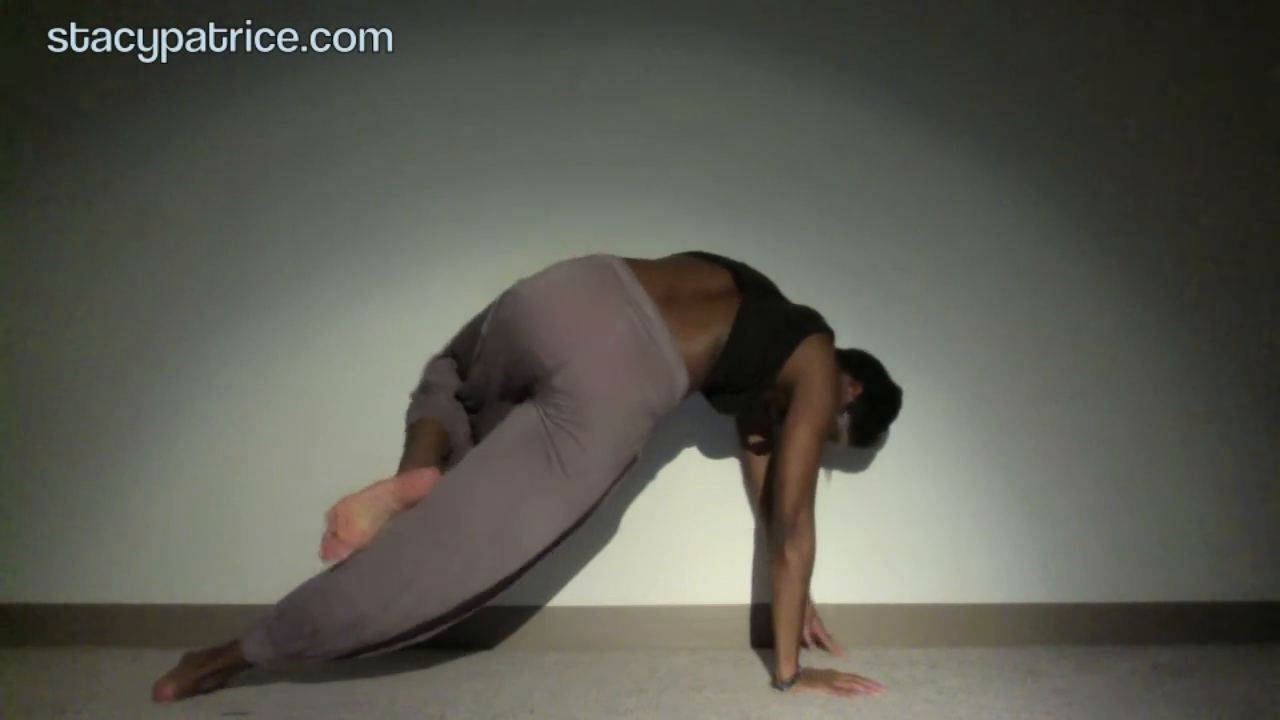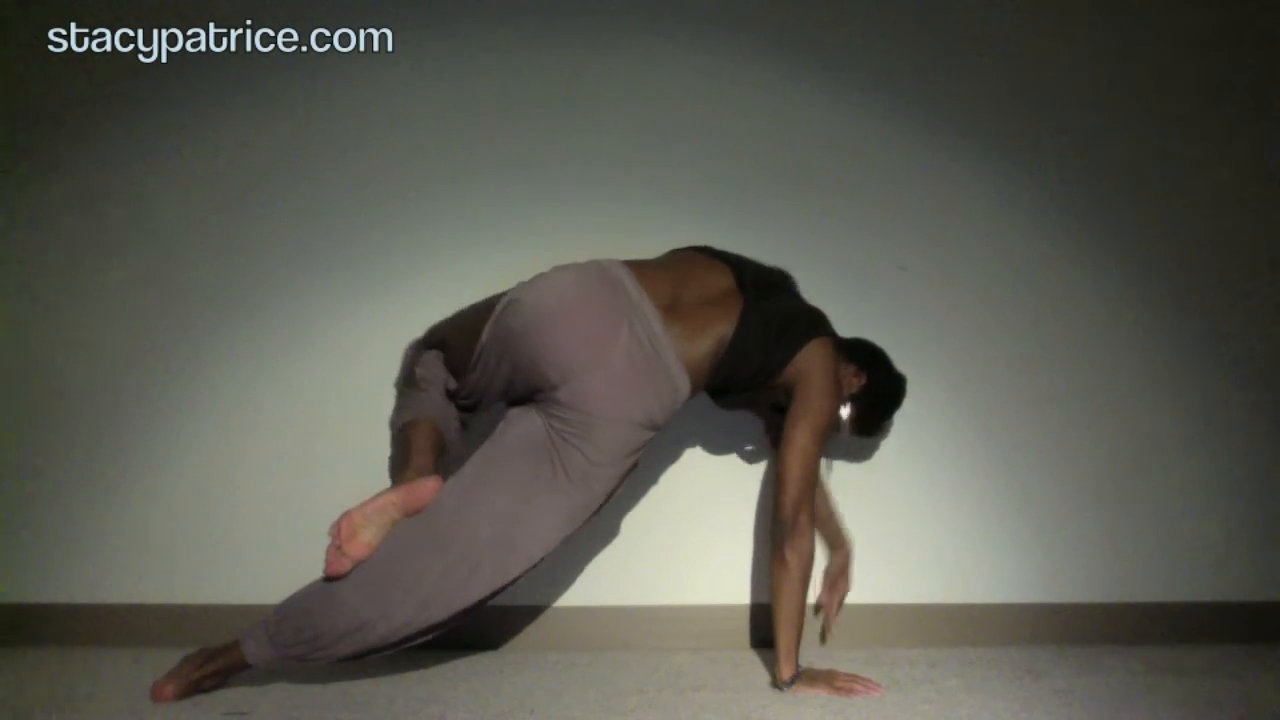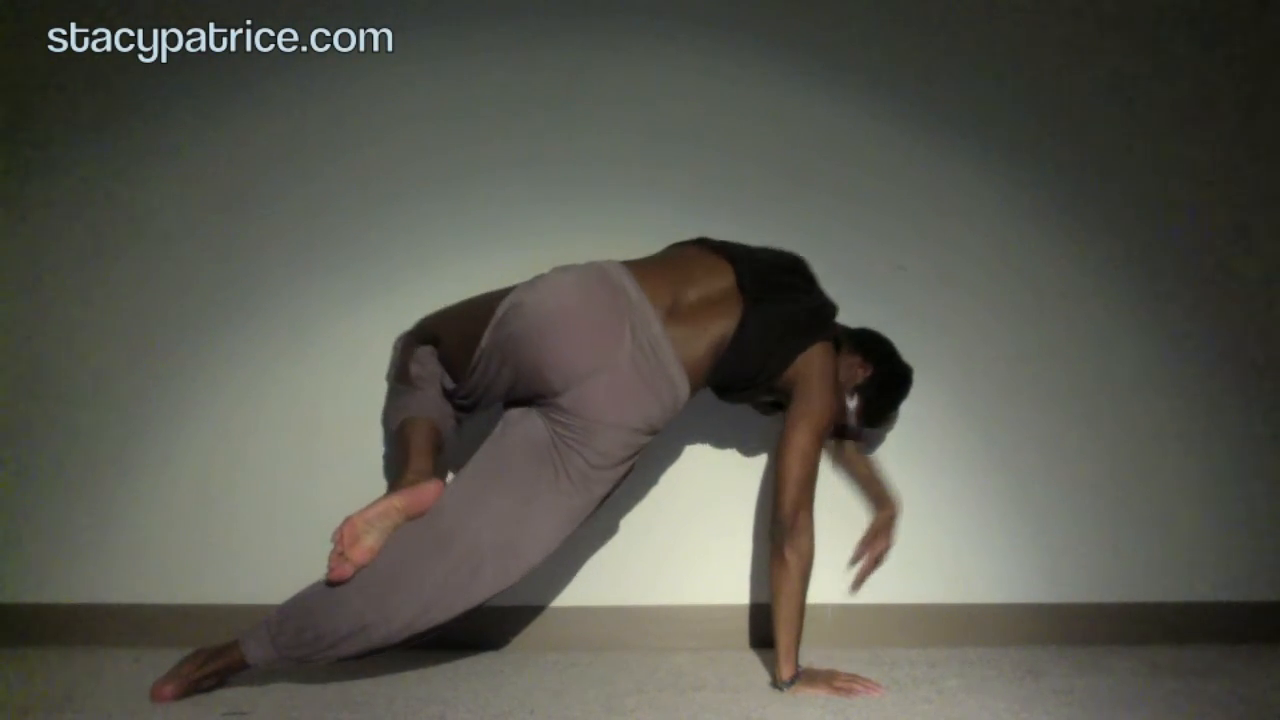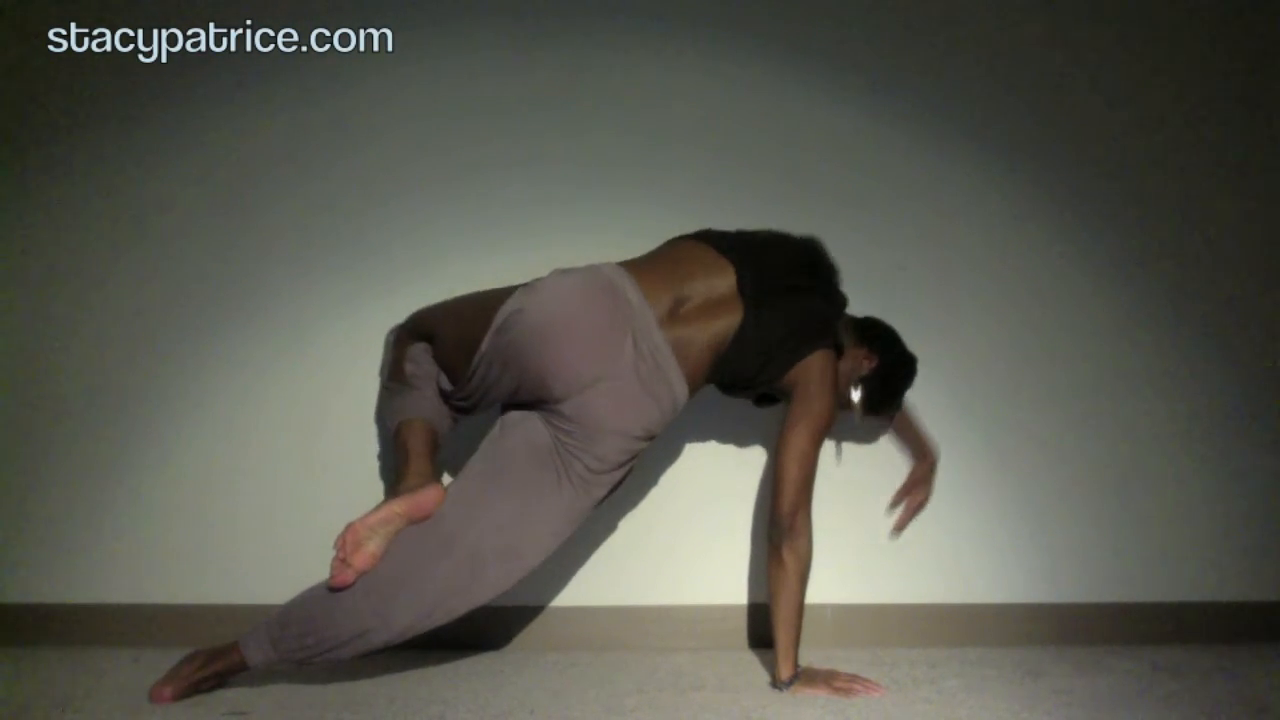
dt=0.3s
person 1, frame 1
left shoulder: (767, 325)
right shoulder: (816, 369)
left elbow: (758, 454)
right elbow: (791, 524)
left wrist: (797, 600)
right wrist: (789, 669)
left hip: (570, 292)
right hip: (616, 387)
left knee: (453, 375)
right knee: (456, 545)
left ankle: (418, 468)
right ankle: (238, 653)
person 1, frame 2
left shoulder: (774, 296)
right shoulder: (821, 364)
left elbow: (781, 428)
right elbow: (790, 525)
left wrist: (839, 543)
right wrist: (790, 669)
left hip: (572, 299)
right hip: (618, 399)
left knee: (432, 360)
right knee: (452, 551)
left ankle: (417, 475)
right ankle: (241, 652)
person 1, frame 3
left shoulder: (788, 280)
right shoulder: (822, 367)
right elbow: (791, 525)
left wrist: (879, 493)
right wrist: (788, 670)
left hip: (575, 303)
right hip: (618, 402)
left knee: (421, 351)
right knee: (452, 555)
left ankle: (414, 477)
right ankle: (239, 654)
person 1, frame 4
left shoulder: (795, 260)
right shoulder: (820, 366)
right elbow: (789, 524)
left wrist: (916, 439)
right wrist: (788, 668)
left hip: (569, 309)
right hip: (616, 411)
left knee: (414, 344)
right knee: (447, 558)
left ankle: (415, 480)
right ankle: (239, 653)
